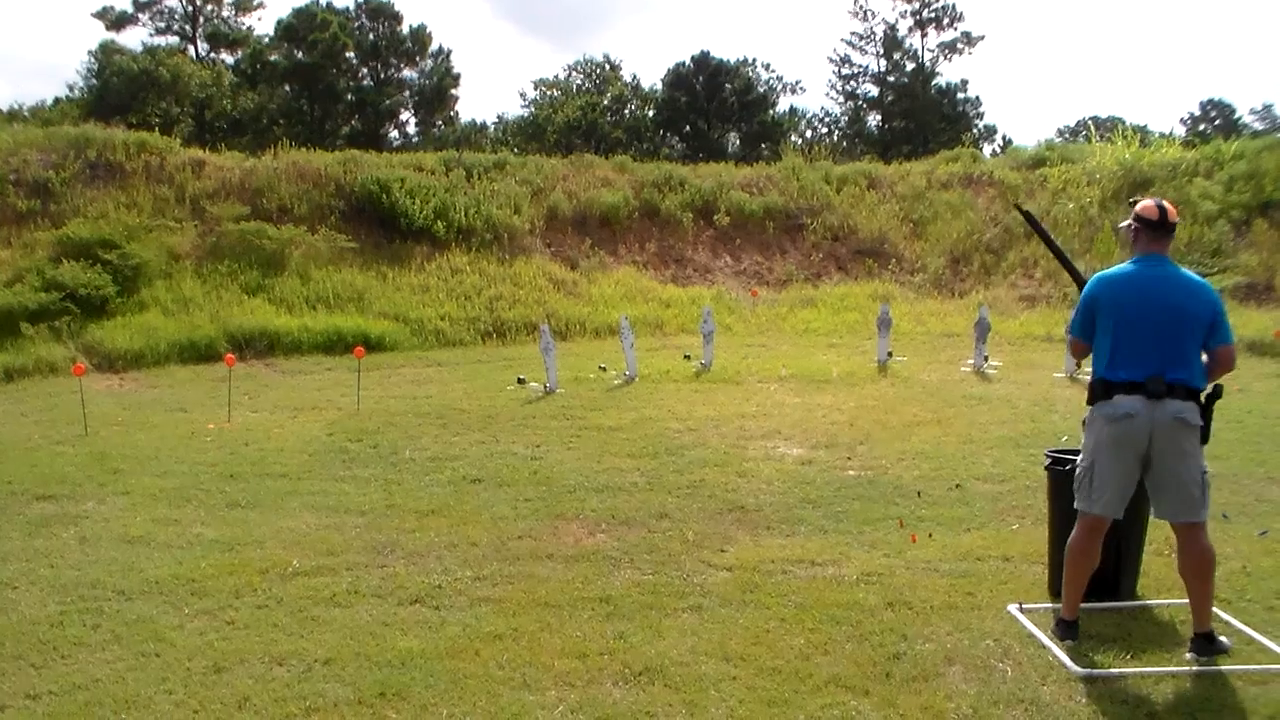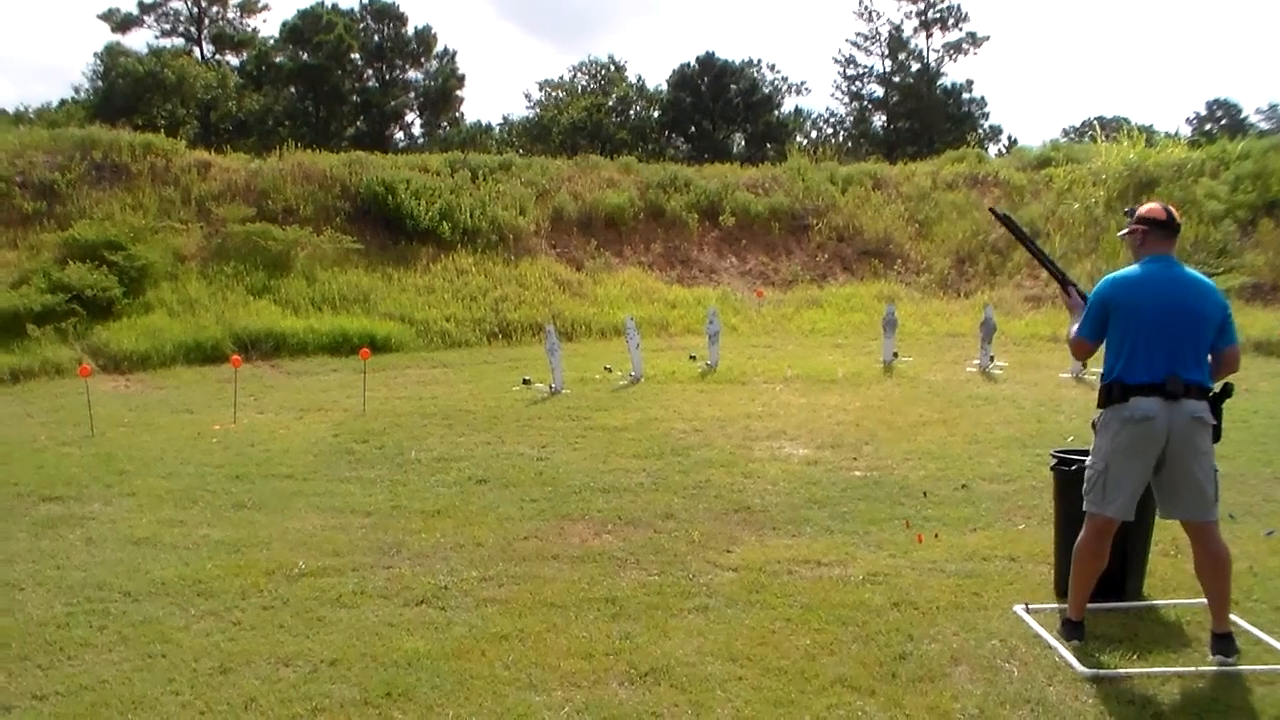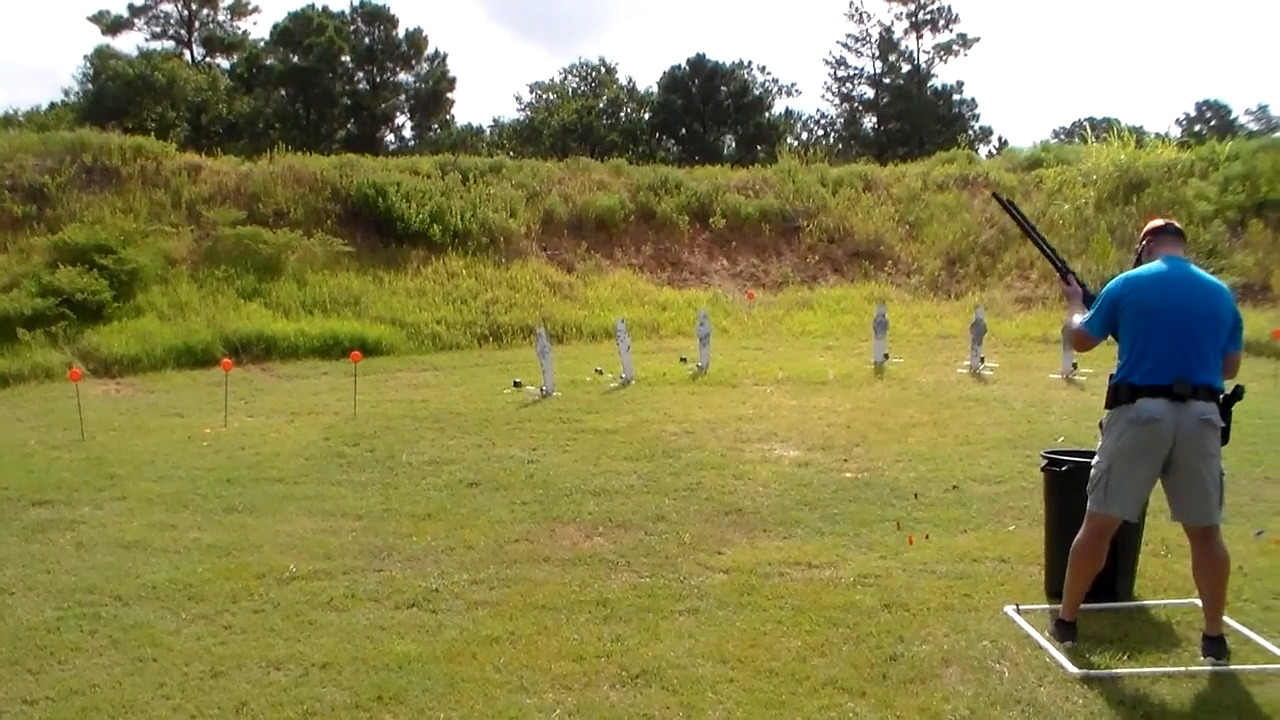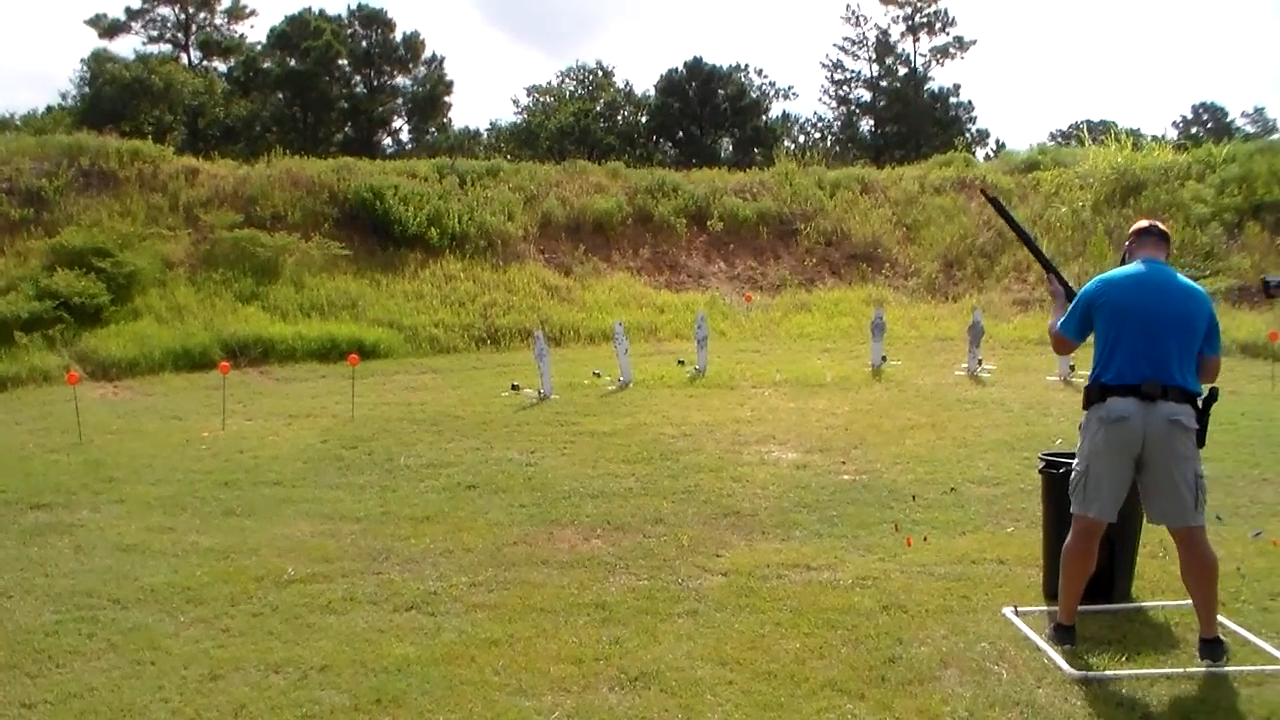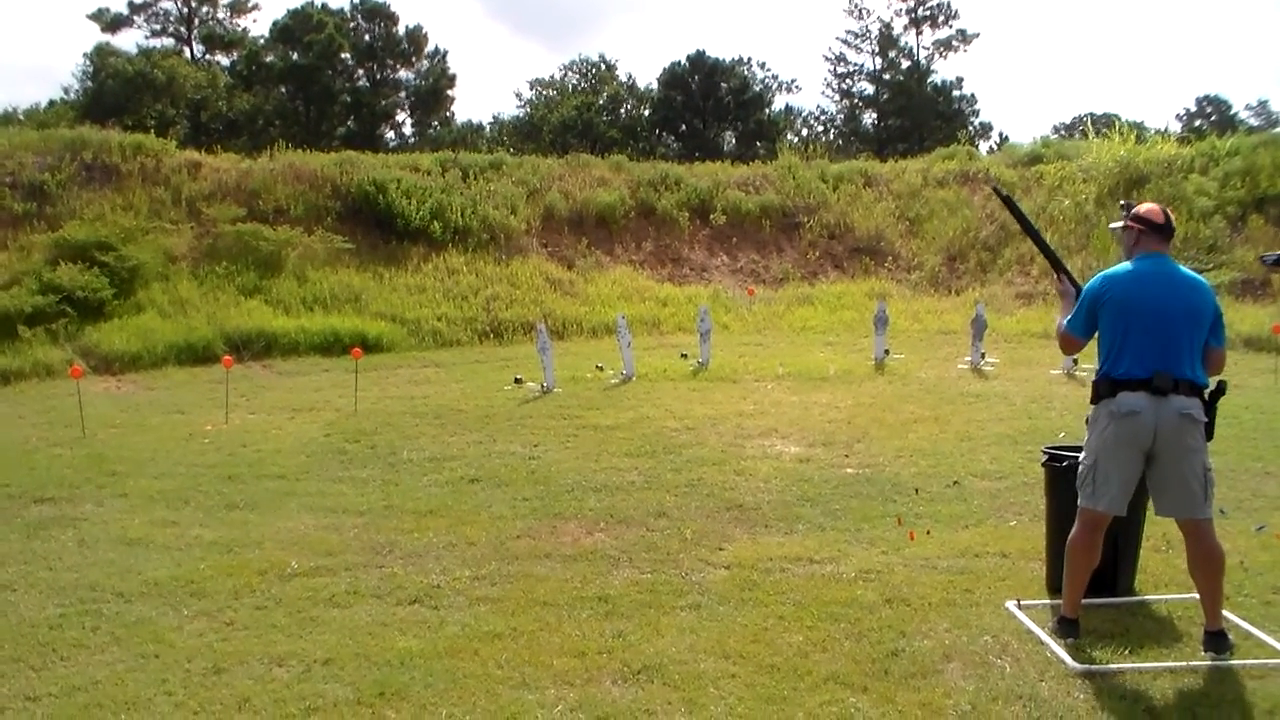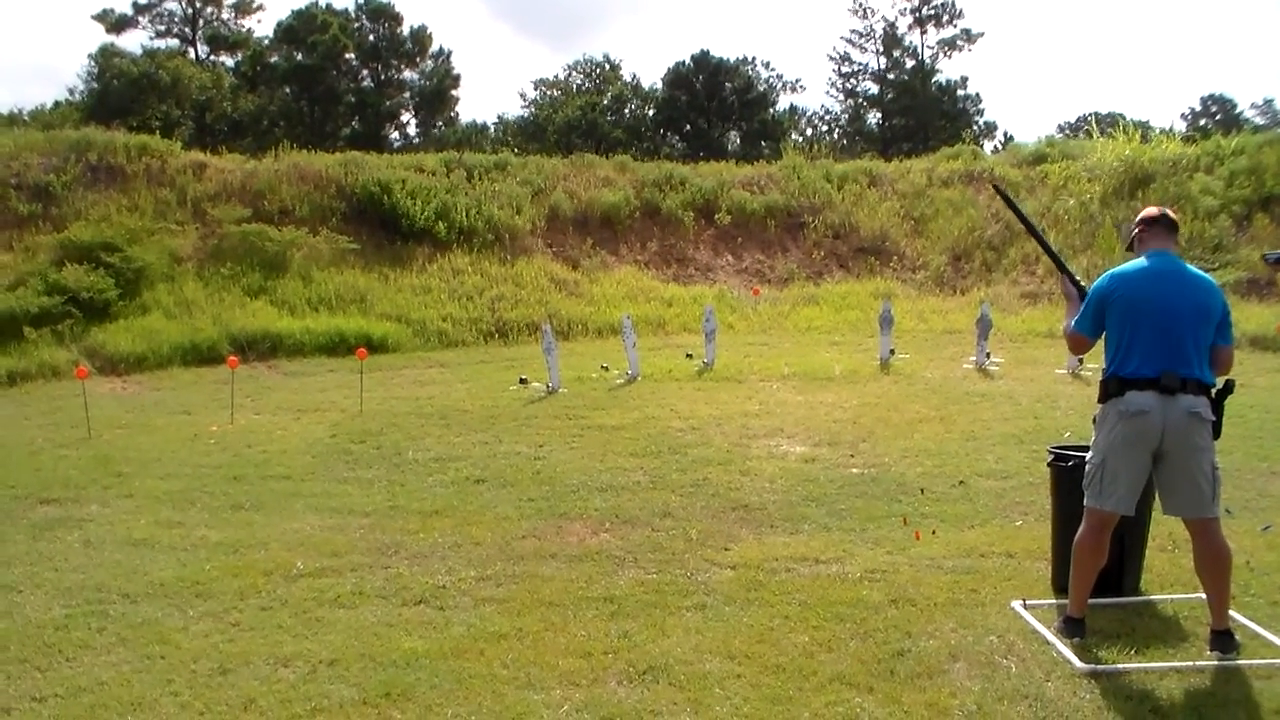
dt=0.4s
person 1, frame 1
left shoulder: (1102, 284)
right shoulder: (1201, 291)
left elbow: (1078, 350)
right elbow: (1225, 361)
left hip: (1116, 412)
right hip: (1177, 415)
left knee: (1091, 522)
right knee: (1191, 528)
left ankle: (1067, 620)
right ankle: (1203, 635)
person 1, frame 2
left shoulder: (1115, 286)
right shoulder: (1209, 292)
left elbow: (1080, 349)
right elbow: (1230, 362)
left wrist: (1076, 312)
left hip: (1130, 413)
right hip: (1190, 415)
left knee: (1100, 522)
right knee: (1204, 527)
left ankle: (1073, 621)
right ankle: (1223, 636)
person 1, frame 3
left shoulder: (1129, 284)
right shoulder: (1221, 293)
left elbow: (1081, 340)
right elbow: (1231, 365)
left wrist: (1075, 303)
left hip: (1139, 413)
right hip: (1199, 417)
left knee: (1100, 522)
right knee: (1205, 530)
left ankle: (1065, 621)
right ankle: (1214, 637)
person 1, frame 4
left shoulder: (1104, 286)
right shoulder: (1197, 297)
left elbow: (1061, 343)
right elbow: (1209, 370)
left wrist: (1058, 301)
left hip: (1113, 415)
right hip: (1174, 418)
left knee: (1086, 525)
right knee: (1190, 532)
left ankle: (1064, 625)
right ankle: (1210, 638)
person 1, frame 5
left shoulder: (1106, 283)
right shoulder: (1201, 289)
left elbow: (1068, 343)
right elbow: (1215, 363)
left wrist: (1067, 300)
left hip: (1122, 409)
right hip: (1182, 411)
left knee: (1091, 518)
right knee: (1198, 524)
left ankle: (1068, 618)
right ankle: (1215, 631)
person 1, frame 6
left shoulder: (1114, 281)
right shoulder: (1209, 289)
left elbow: (1077, 344)
right elbow: (1223, 363)
left wrist: (1072, 301)
left hip: (1129, 408)
right hip: (1190, 410)
left knee: (1098, 517)
right knee: (1205, 524)
left ankle: (1074, 618)
right ankle: (1221, 631)
